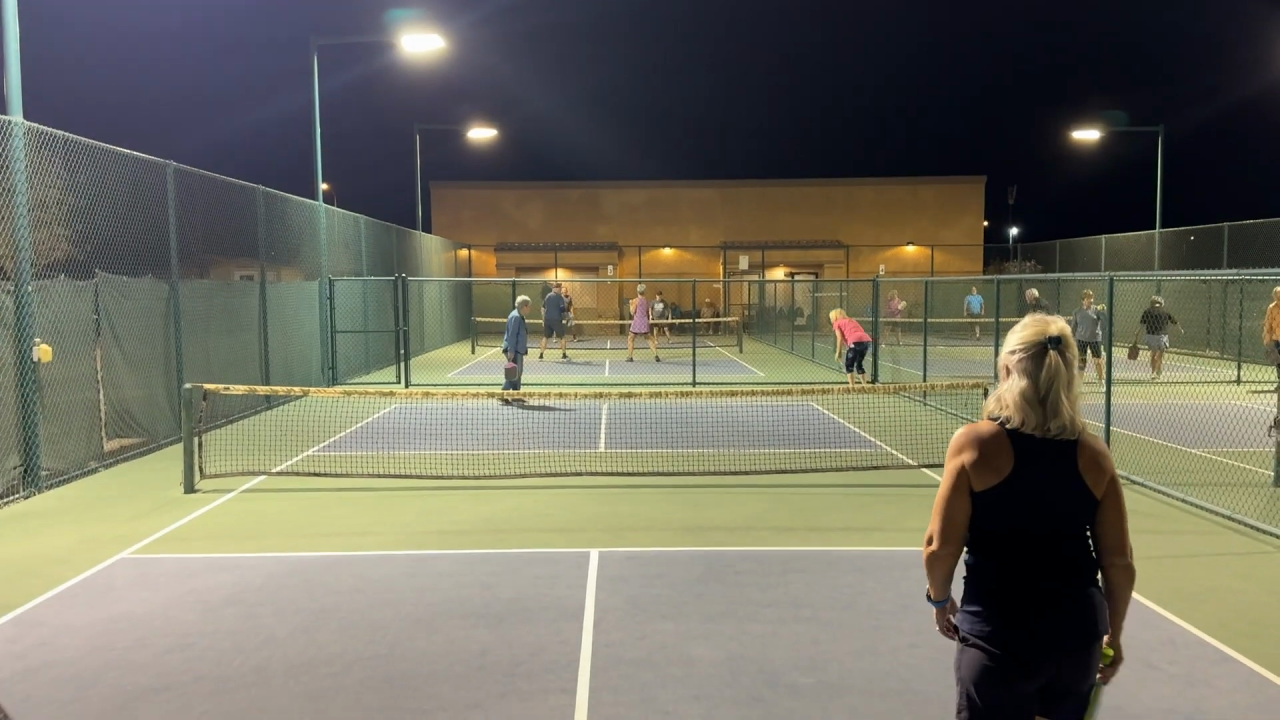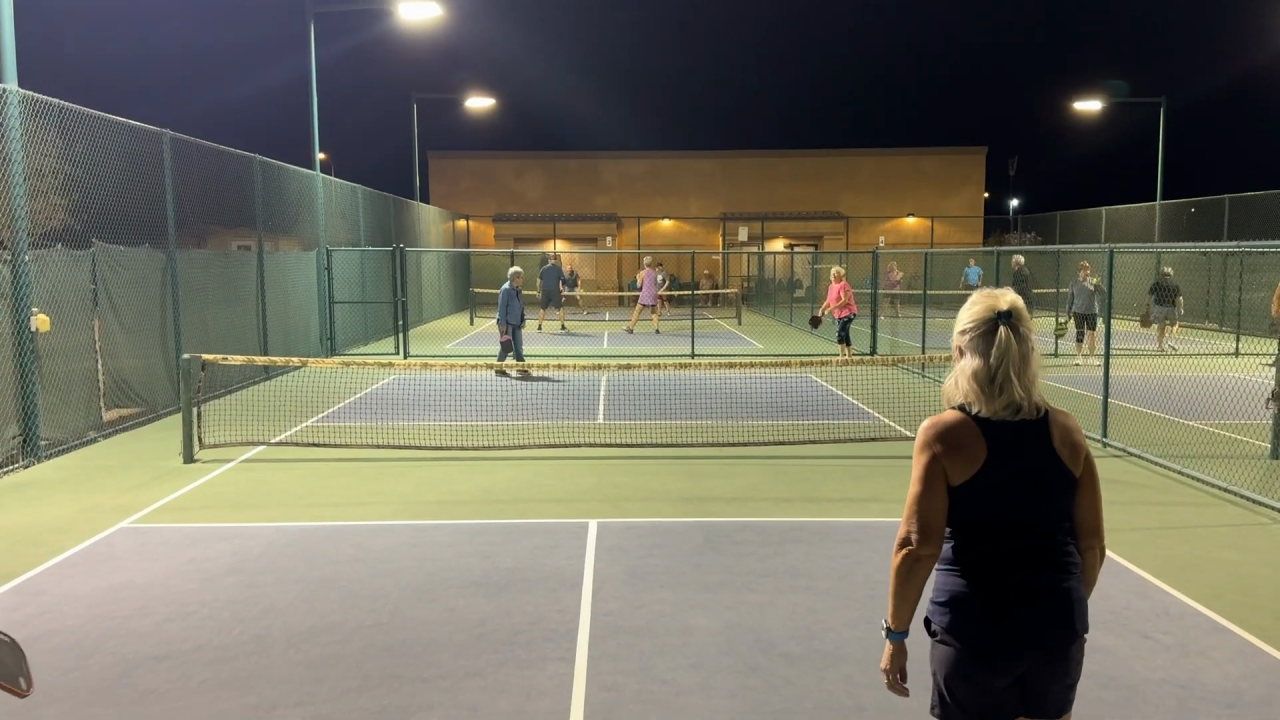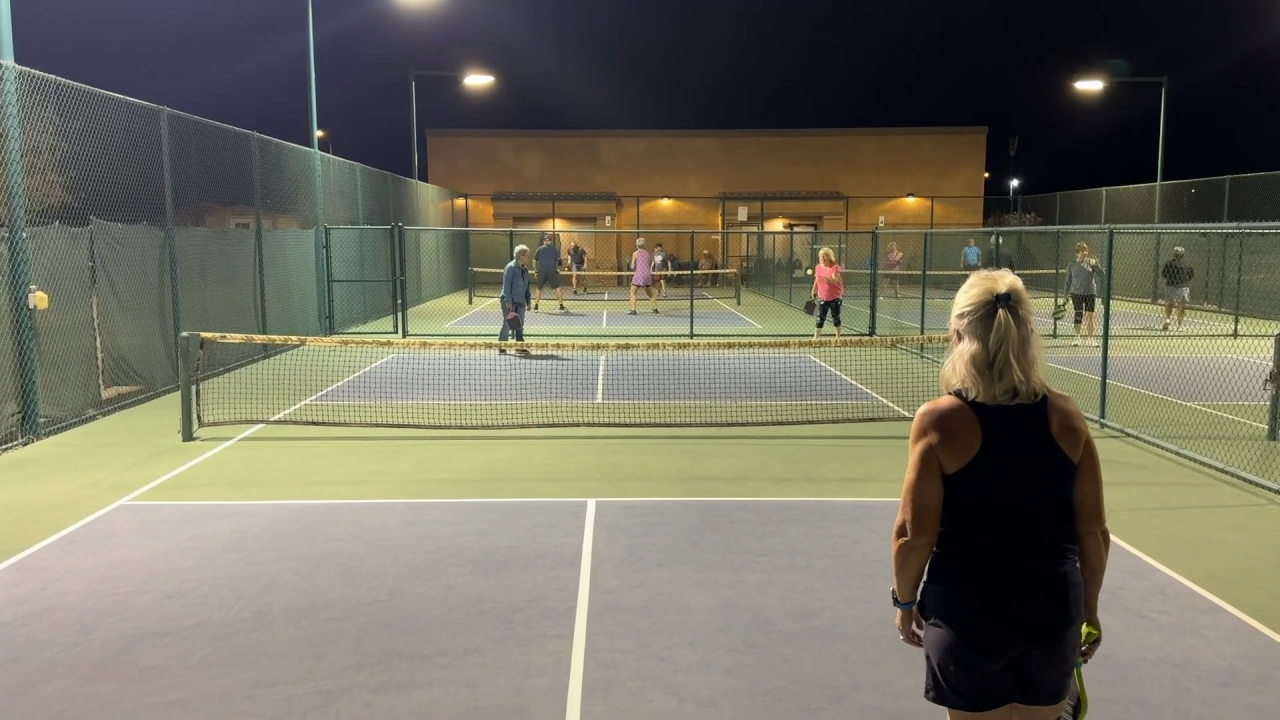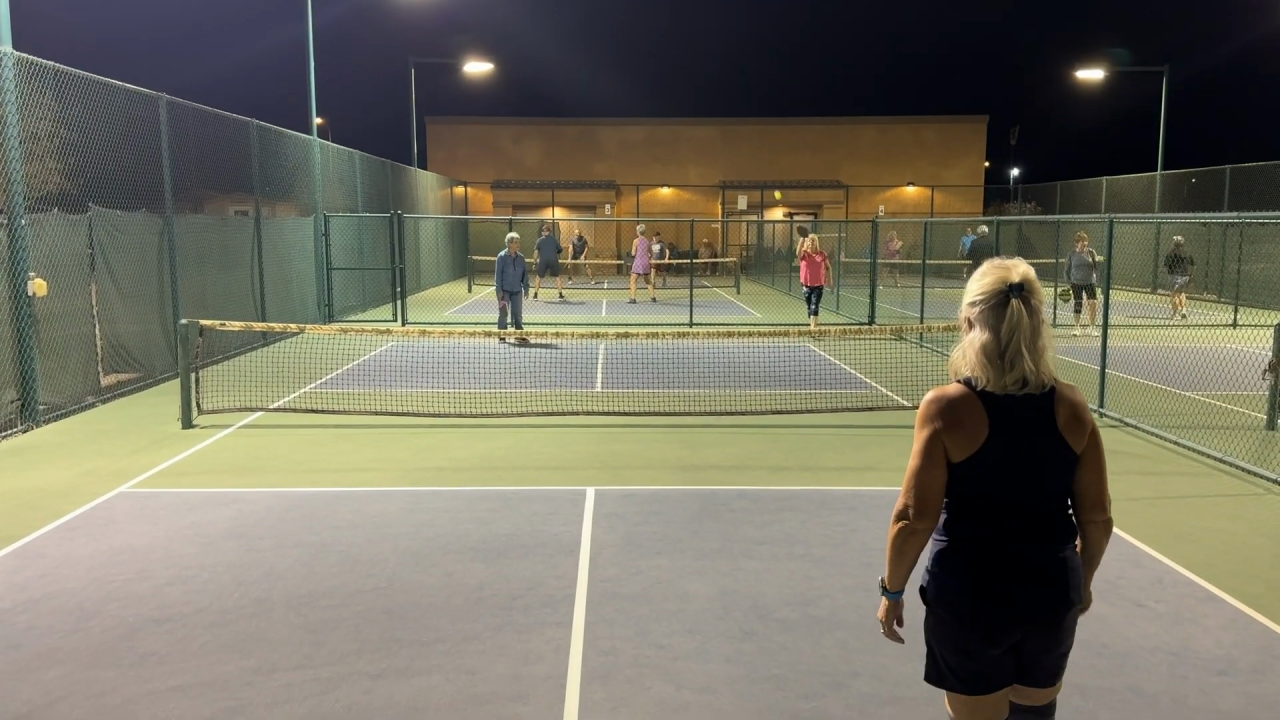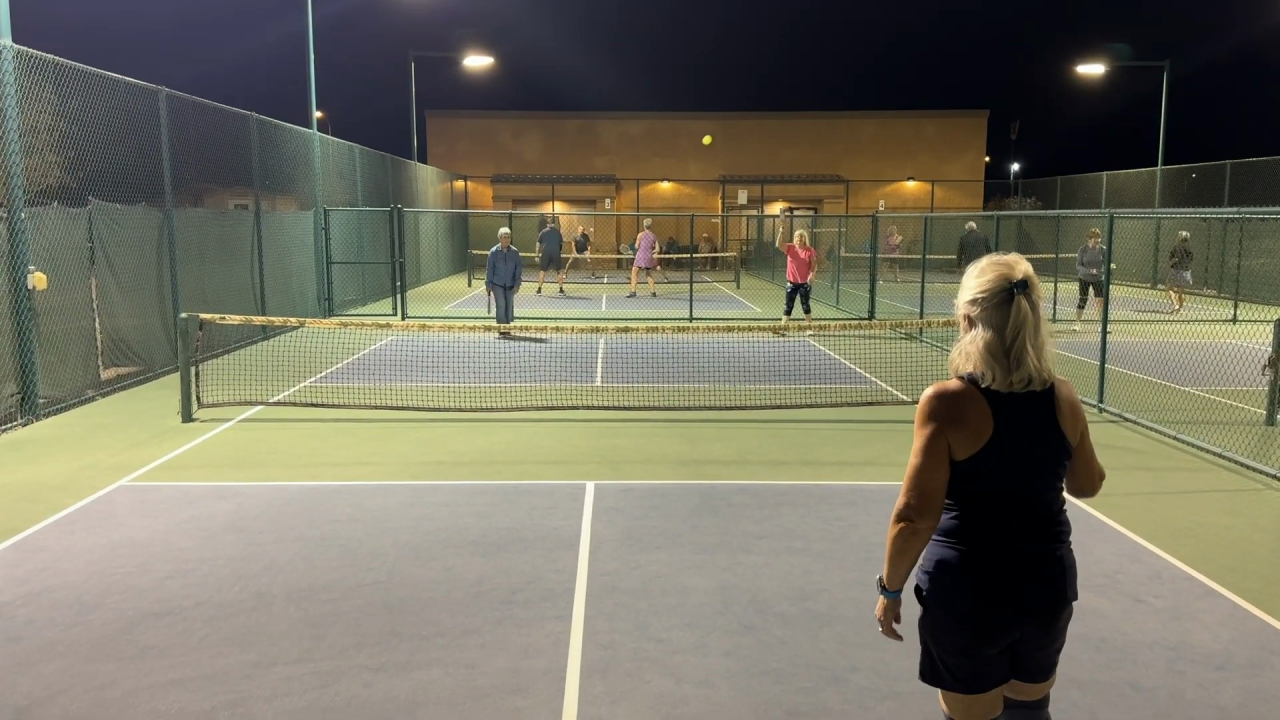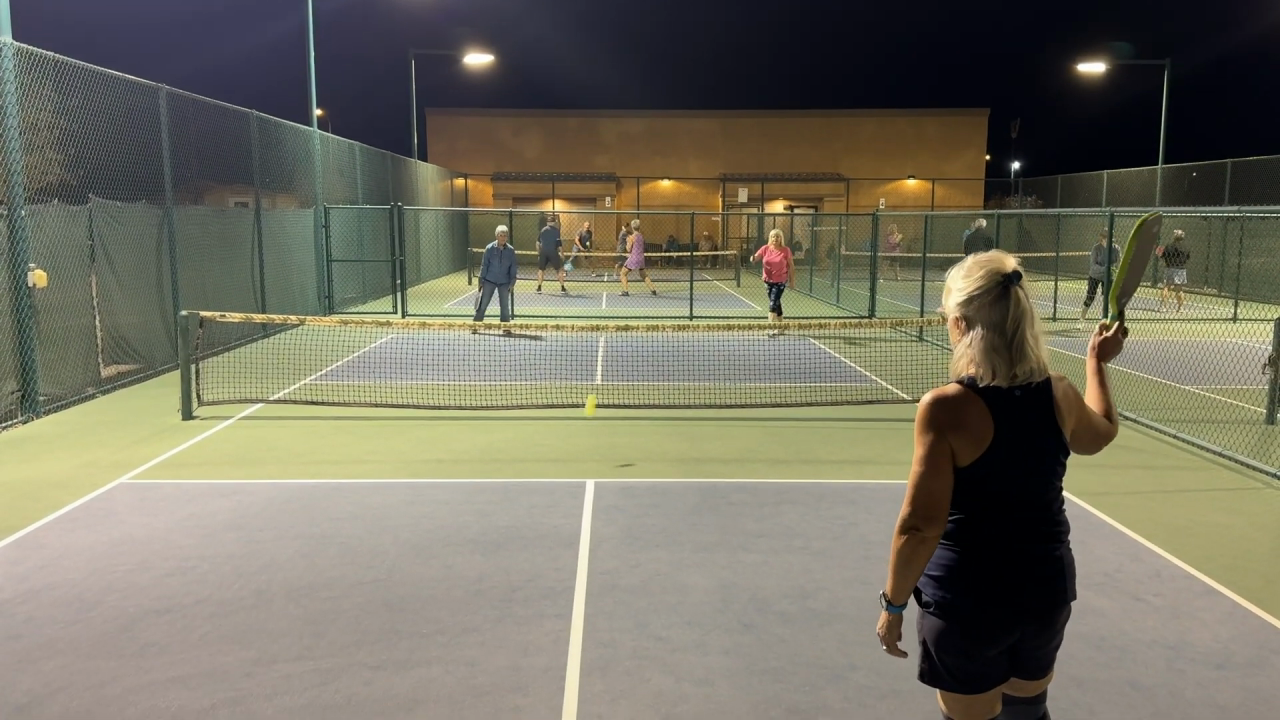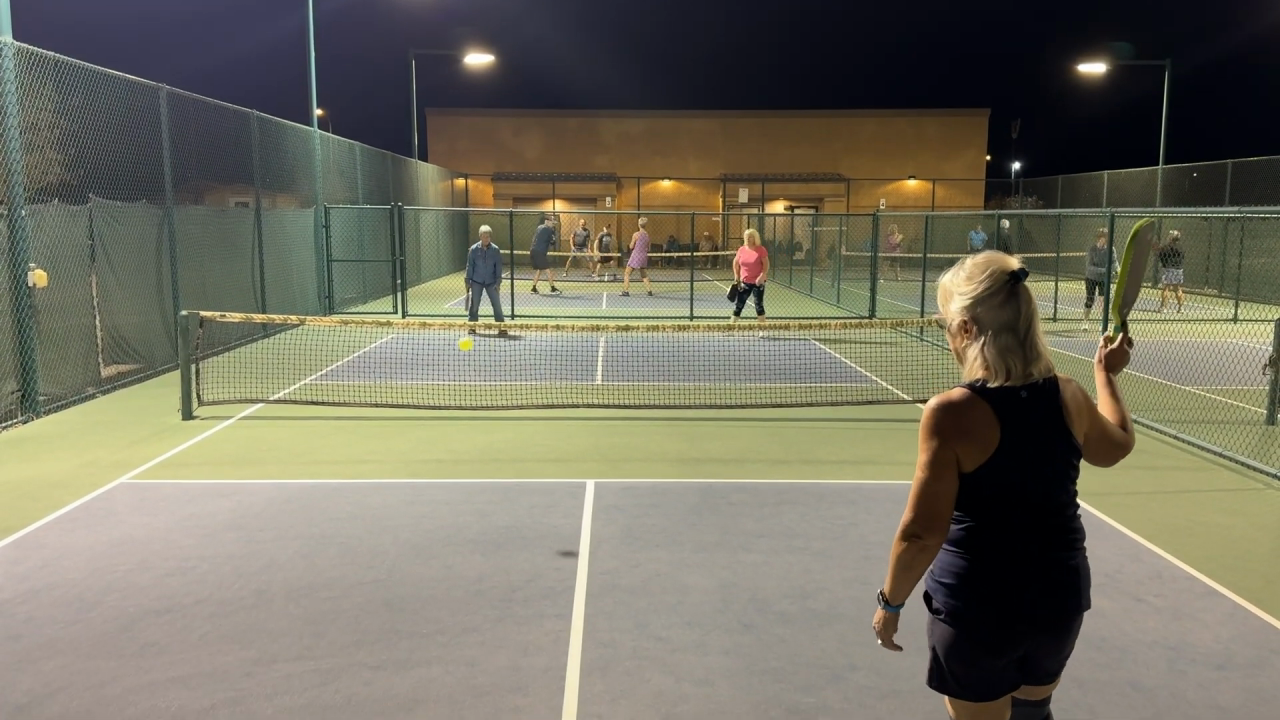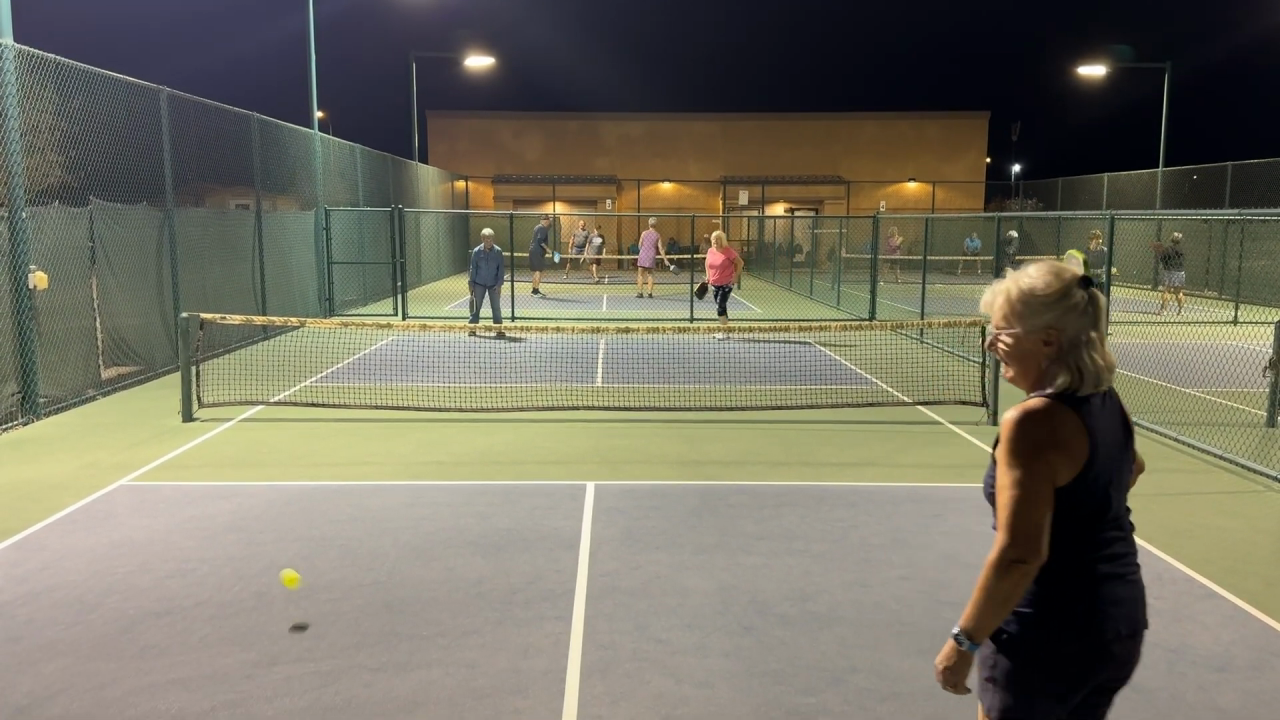
dt=0.5s
person 1, frame 1
left shoulder: (975, 443)
right shoulder: (1093, 454)
left elbow: (941, 546)
right elbow: (1119, 562)
left wrist: (940, 598)
right wrist: (1113, 633)
left hip: (999, 637)
right hip: (1075, 633)
person 1, frame 2
left shoulder: (943, 434)
right shoulder: (1066, 431)
left elbow: (917, 549)
right elbow: (1092, 545)
left wrist: (895, 635)
left hip: (974, 631)
right hip: (1057, 627)
person 1, frame 3
left shoulder: (939, 421)
right shoulder: (1065, 416)
left elbow: (914, 536)
right elbow: (1092, 531)
left wrist: (905, 600)
right wrist: (1088, 607)
left hip: (968, 617)
right hip: (1052, 611)
person 1, frame 4
left shoulder: (946, 407)
right shoulder: (1071, 406)
left elbow: (914, 519)
right elbow: (1096, 518)
left wrist: (892, 591)
right wrist: (1082, 581)
left hip: (969, 600)
right hip: (1051, 595)
person 1, frame 5
left shoulder: (947, 402)
right shoulder: (1062, 398)
left elbow: (915, 517)
right elbow: (1087, 483)
left wrist: (889, 589)
left hip: (967, 597)
right hip: (1047, 589)
person 1, frame 6
left shoulder: (946, 406)
right shoulder: (1058, 394)
left elbow: (920, 526)
right elbow: (1100, 433)
left wrist: (892, 604)
right wrist: (1098, 360)
left hip: (966, 598)
right hip: (1047, 588)
person 1, frame 7
left shoulder: (953, 412)
right shoulder: (1068, 395)
left elbow: (922, 532)
right elbow: (1117, 444)
left wrist: (890, 602)
right wrist: (1106, 374)
left hip: (978, 604)
right hip: (1060, 595)
person 1, frame 8
left shoulder: (1032, 423)
right shoulder: (1110, 404)
left elbow: (1019, 557)
left wrist: (963, 641)
left hip: (1044, 634)
right hip: (1118, 619)
